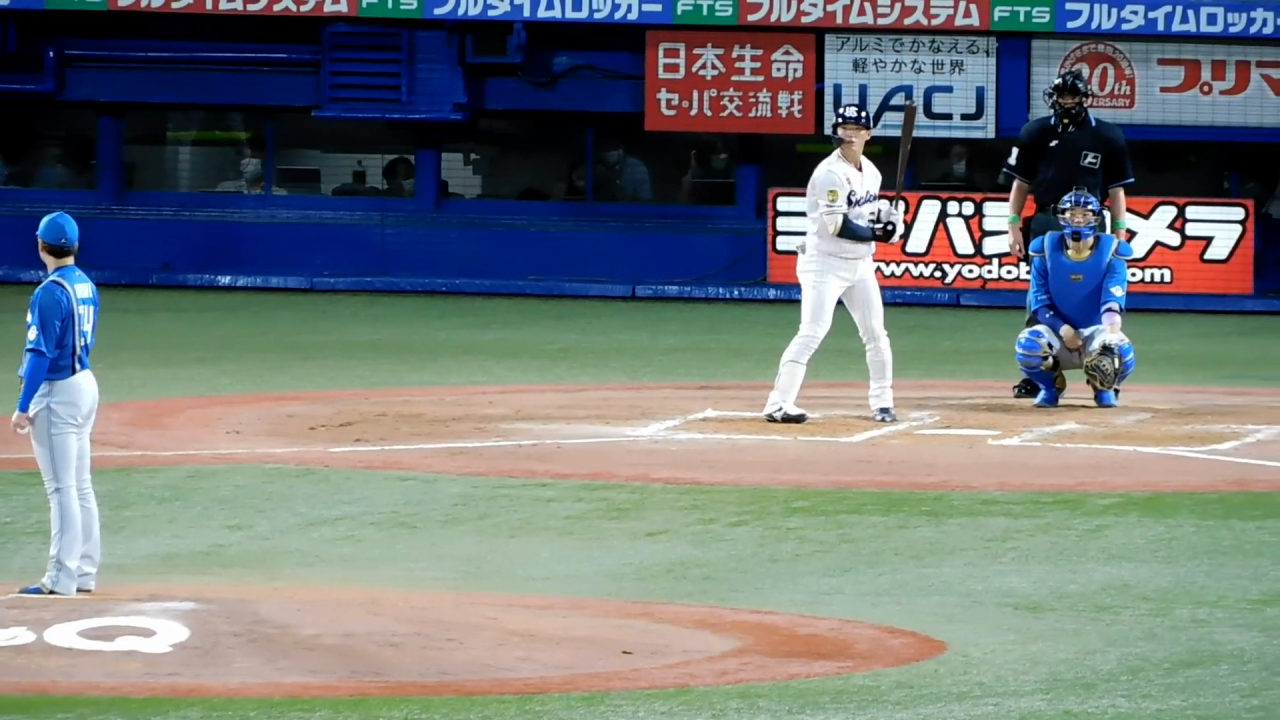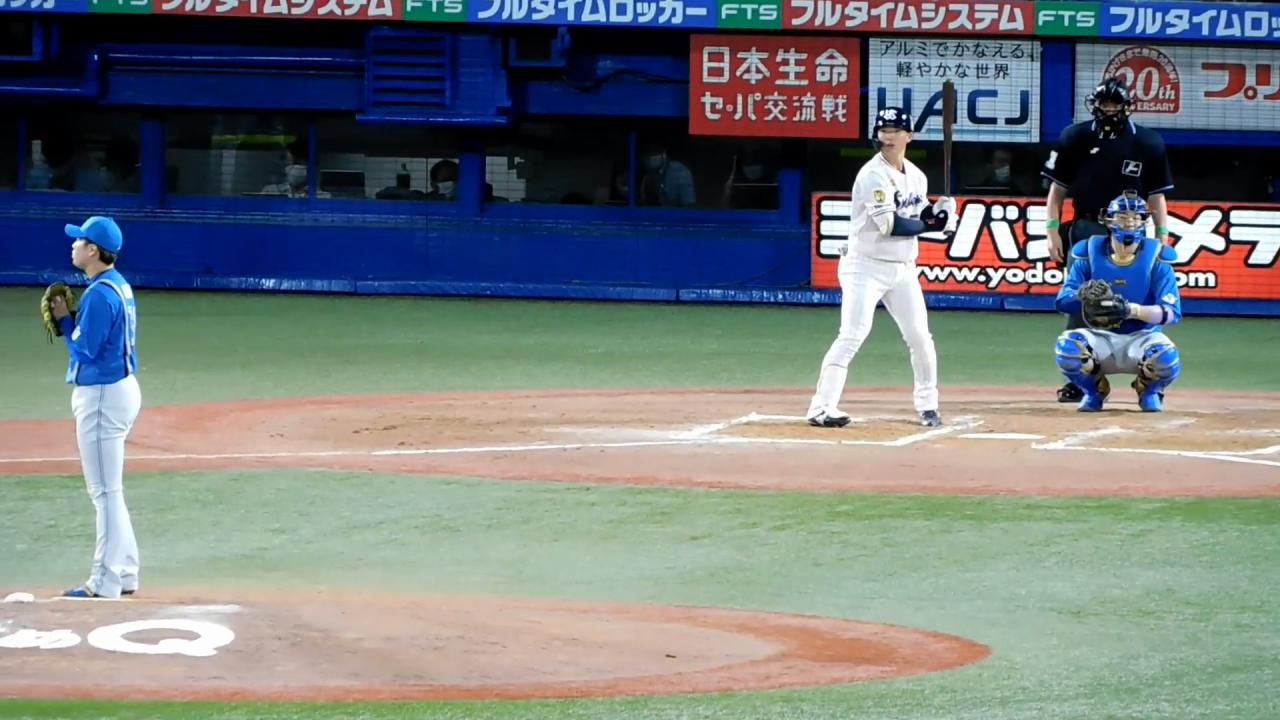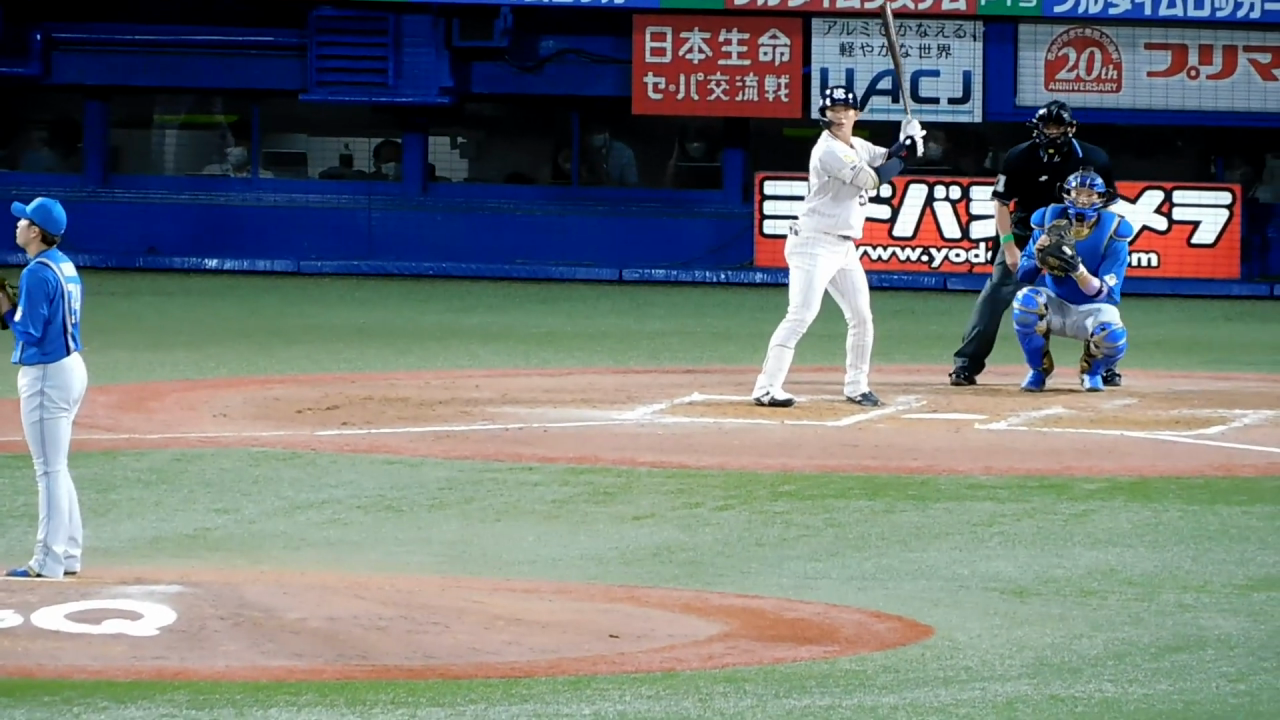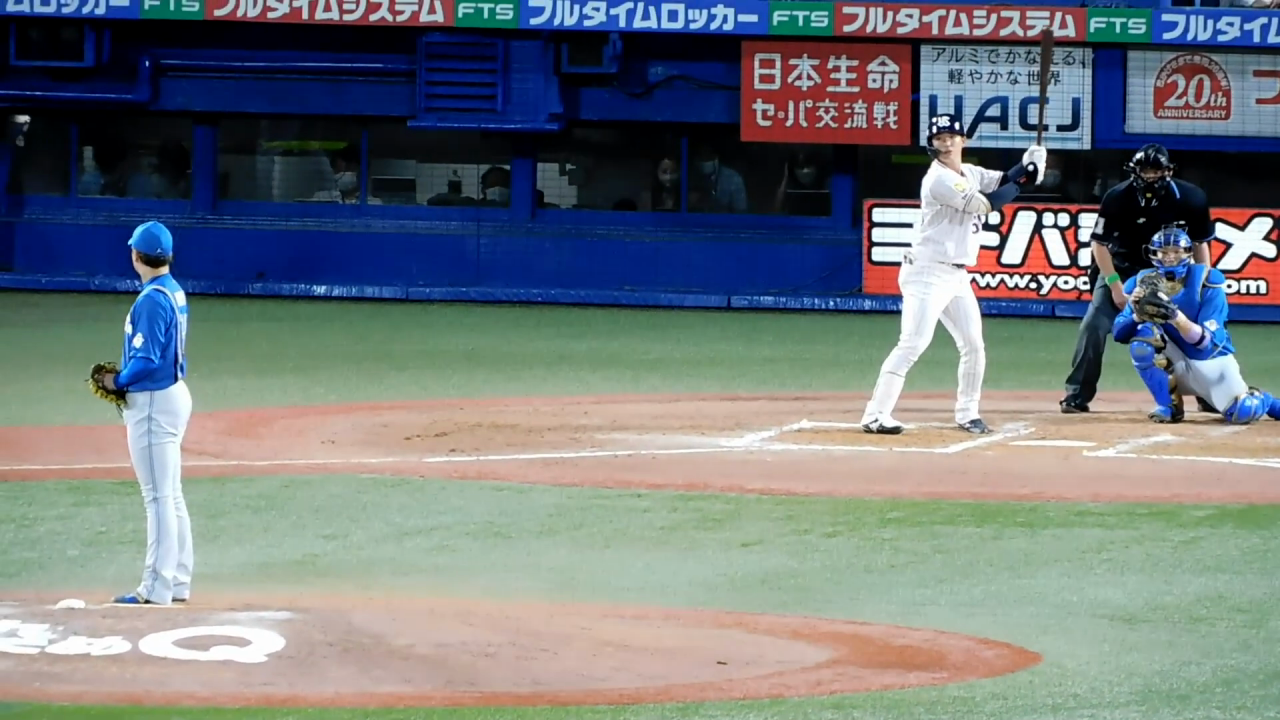
dt=1s
person 1, frame 1
left shoulder: (50, 291)
right shoulder: (87, 285)
left elbow: (40, 354)
left wrist: (23, 407)
left hip: (57, 393)
right hip: (84, 384)
left knee: (61, 488)
right knee: (80, 486)
left ankle: (62, 579)
right ankle: (84, 571)
person 1, frame 2
left shoulder: (99, 293)
right shoulder: (116, 285)
left elbow: (83, 351)
left wrist: (63, 319)
right wrist: (68, 318)
left hip: (102, 395)
right hip: (120, 389)
left knee: (106, 491)
right knee: (108, 489)
left ankle: (105, 583)
right ankle: (124, 572)
person 1, frame 3
left shoulder: (37, 272)
right shoulder: (64, 265)
left hip: (47, 375)
right hip: (69, 367)
left knee: (48, 471)
right knee: (57, 469)
left ankle: (49, 562)
right ankle: (67, 554)
person 1, frame 4
left shoulder: (151, 299)
right shoulder: (174, 292)
left elbow: (146, 360)
left wrist: (117, 382)
right wrist: (125, 378)
left hip: (154, 402)
right hip: (172, 393)
left knee: (158, 496)
right knee: (171, 494)
left ankle: (157, 588)
right ankle: (177, 581)
person 2, frame 1
left shoulder: (872, 172)
right shoulder: (830, 172)
right elbow: (837, 226)
left wrist: (885, 215)
right wrist: (879, 234)
left hip: (861, 264)
right hip: (824, 263)
left knee: (875, 333)
right knee: (812, 332)
left ankle: (882, 400)
right ankle: (779, 403)
person 2, frame 2
left shoulder: (915, 175)
right shoulder: (872, 175)
left elbow: (920, 215)
right elbow: (890, 225)
left wrist: (938, 212)
right wrist: (933, 224)
left hip: (902, 268)
right hip: (866, 266)
left knee: (919, 335)
right knee: (852, 336)
left ankle: (927, 403)
right ankle: (821, 408)
person 2, frame 3
left shoulder: (858, 146)
right shoulder: (829, 150)
left elbow: (887, 159)
right elbow: (872, 180)
left wrist: (905, 141)
right wrist: (906, 153)
left hip: (845, 246)
right hip: (814, 243)
left knee: (861, 316)
right knee: (800, 316)
left ankle: (857, 386)
right ankle: (766, 388)
person 2, frame 4
left shoulder: (970, 173)
right shoulder: (939, 179)
left elbow: (1002, 182)
right elbow: (985, 204)
left wrist: (1026, 164)
right wrist: (1024, 180)
left hip: (957, 274)
right hip: (928, 272)
left knee: (974, 346)
right knee: (912, 344)
left ankle: (967, 413)
right ankle: (876, 415)
person 3, frame 1
left shoulder: (1108, 136)
right shoulder: (1036, 132)
left elbow: (1116, 190)
right elbow: (1021, 183)
left wrist: (1119, 234)
right wrist: (1014, 226)
right hip: (1046, 224)
person 3, frame 2
left shoulder: (1148, 142)
right shoulder: (1074, 137)
left elbow: (1156, 196)
right elbow: (1058, 187)
left wrist: (1162, 238)
right wrist: (1053, 230)
right hip: (1085, 229)
person 3, frame 3
left shoulder: (1094, 160)
right shoulder: (1019, 157)
right elbow: (1002, 203)
right wrist: (1009, 246)
right hip: (1026, 234)
right knee: (996, 294)
right ankle: (966, 364)
person 3, frame 4
left shoulder: (1191, 197)
right shoulder: (1117, 198)
left elbow: (1200, 243)
right elbow: (1099, 244)
right wrist: (1115, 285)
right hip: (1123, 268)
right knee: (1095, 324)
right ankle: (1077, 394)
person 4, frame 1
left shoulder: (1111, 252)
right shoulder: (1045, 250)
left elbow: (1113, 303)
right elbow: (1039, 303)
left wrist: (1111, 338)
right wrist: (1064, 330)
left hip: (1096, 331)
right hip: (1057, 331)
left knee: (1122, 353)
right knee: (1027, 344)
left ankle: (1105, 388)
right ankle: (1050, 386)
person 4, frame 2
left shoulder: (1156, 258)
right shoulder: (1089, 253)
left elbow: (1171, 311)
right elbow: (1062, 300)
left wrist: (1132, 310)
right wrist: (1088, 298)
left hip: (1142, 338)
right hip: (1100, 338)
left knee: (1167, 358)
right knee: (1066, 346)
left ankle: (1149, 390)
right ankle: (1094, 390)
person 4, frame 3
left shoulder: (1113, 233)
right shoulder: (1049, 221)
left elbow: (1106, 294)
right elbow: (1023, 276)
left wrist: (1078, 269)
right wrist: (1039, 259)
left hip: (1093, 310)
right hip: (1056, 306)
left knee: (1114, 338)
right knee: (1025, 300)
left ankle: (1092, 370)
right ankle: (1039, 369)
person 4, frame 4
left shoulder: (1206, 283)
right shoulder: (1144, 283)
left elbow: (1207, 341)
right elbow: (1119, 335)
left wrist: (1176, 316)
right wrist: (1137, 314)
left hip: (1211, 361)
right hip: (1176, 363)
left knee: (1242, 412)
right knee: (1142, 336)
right ankle: (1168, 405)
